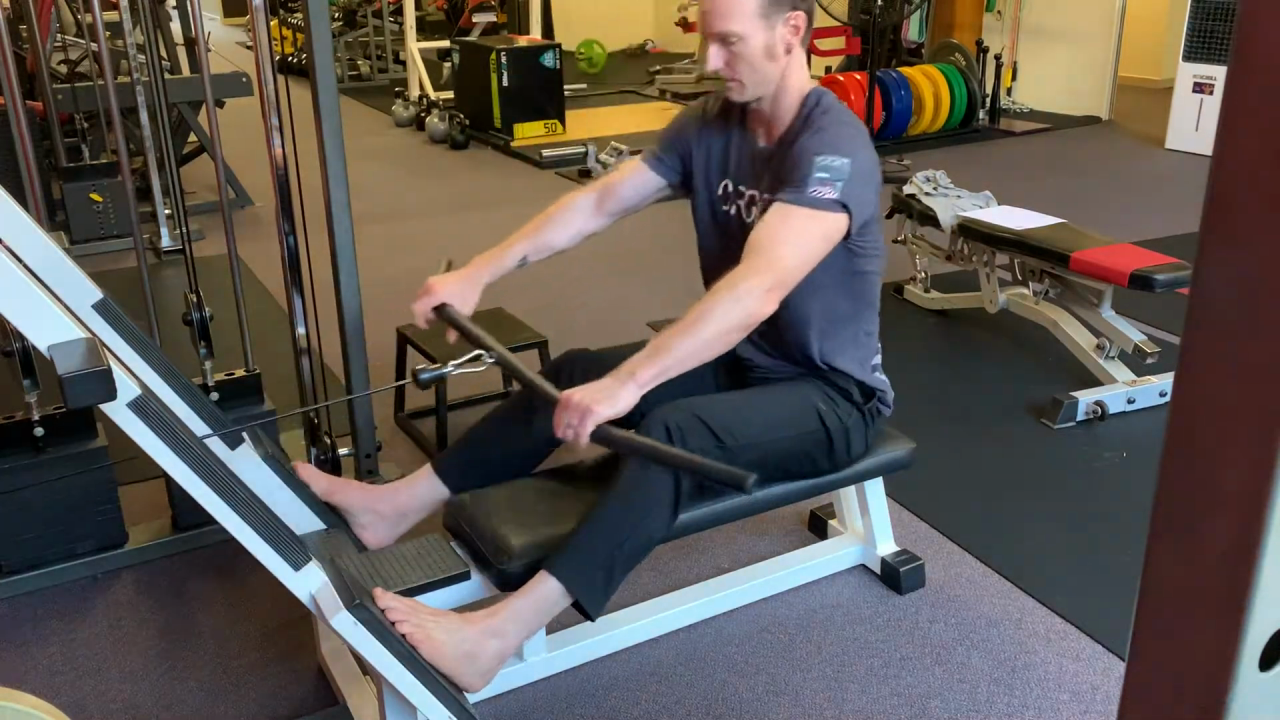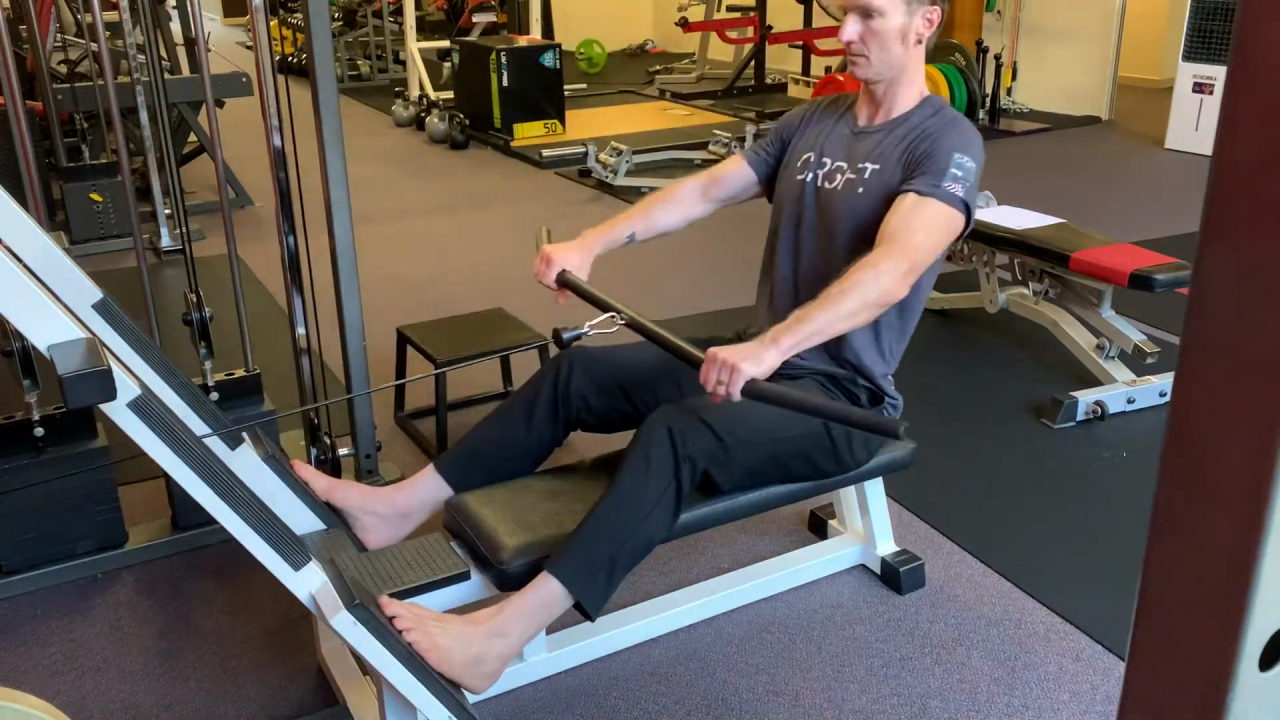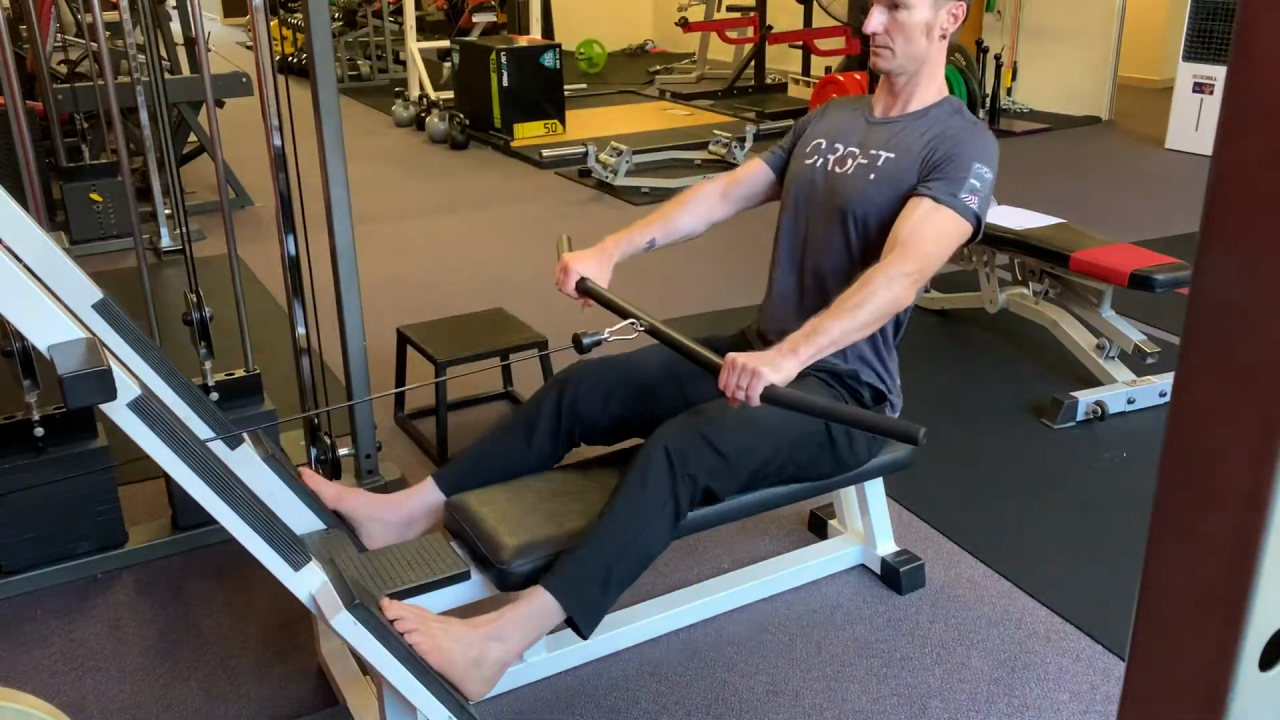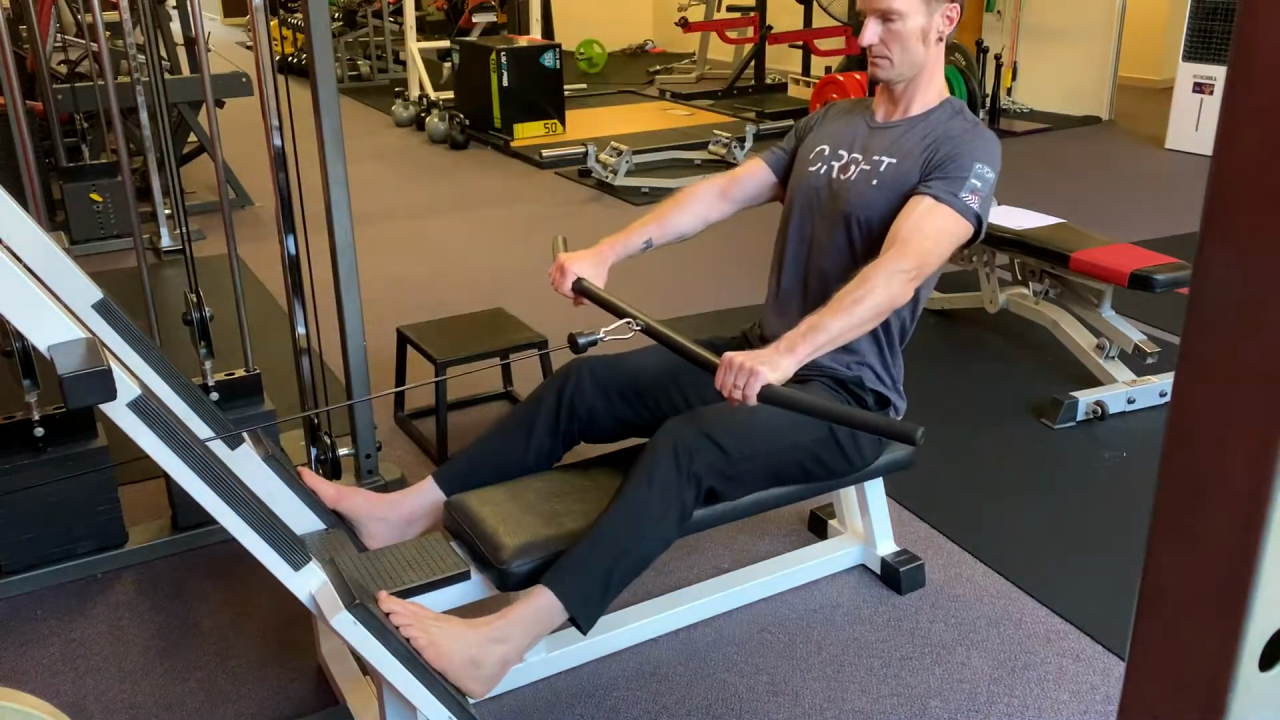
dt=0.5s
person 1, frame 1
left shoulder: (829, 144)
right shoulder: (713, 122)
left elbow: (755, 290)
right elbow: (601, 201)
left wrist: (626, 388)
right wrist: (483, 272)
left hip: (831, 395)
right hip: (739, 360)
left knee: (671, 430)
right knee: (569, 375)
left ankle: (498, 635)
right ankle: (397, 505)
person 1, frame 2
left shoulder: (944, 143)
right shoulder: (814, 121)
left elbow: (889, 272)
right elbow: (704, 191)
left wrist: (766, 348)
right wrist: (589, 245)
left hip: (844, 396)
right hip: (771, 357)
left knee: (678, 432)
right knee: (578, 373)
left ankle: (500, 636)
right ankle: (402, 506)
person 1, frame 3
left shoulder: (960, 146)
right shoulder: (829, 118)
left elbow: (898, 276)
right elbow: (724, 194)
left wrist: (787, 357)
right wrist: (609, 252)
left hip: (844, 390)
right hip: (765, 353)
left knee: (680, 448)
right knee: (580, 390)
left ankle: (503, 640)
right ankle: (405, 512)
person 1, frame 4
left shoulder: (962, 147)
right shoulder: (831, 122)
left elbow: (897, 272)
right elbow: (723, 193)
left wrist: (785, 357)
right wrist: (606, 254)
left hip: (847, 394)
right hip: (764, 354)
left knee: (686, 447)
right knee: (582, 386)
left ankle: (503, 641)
right ankle: (408, 510)
